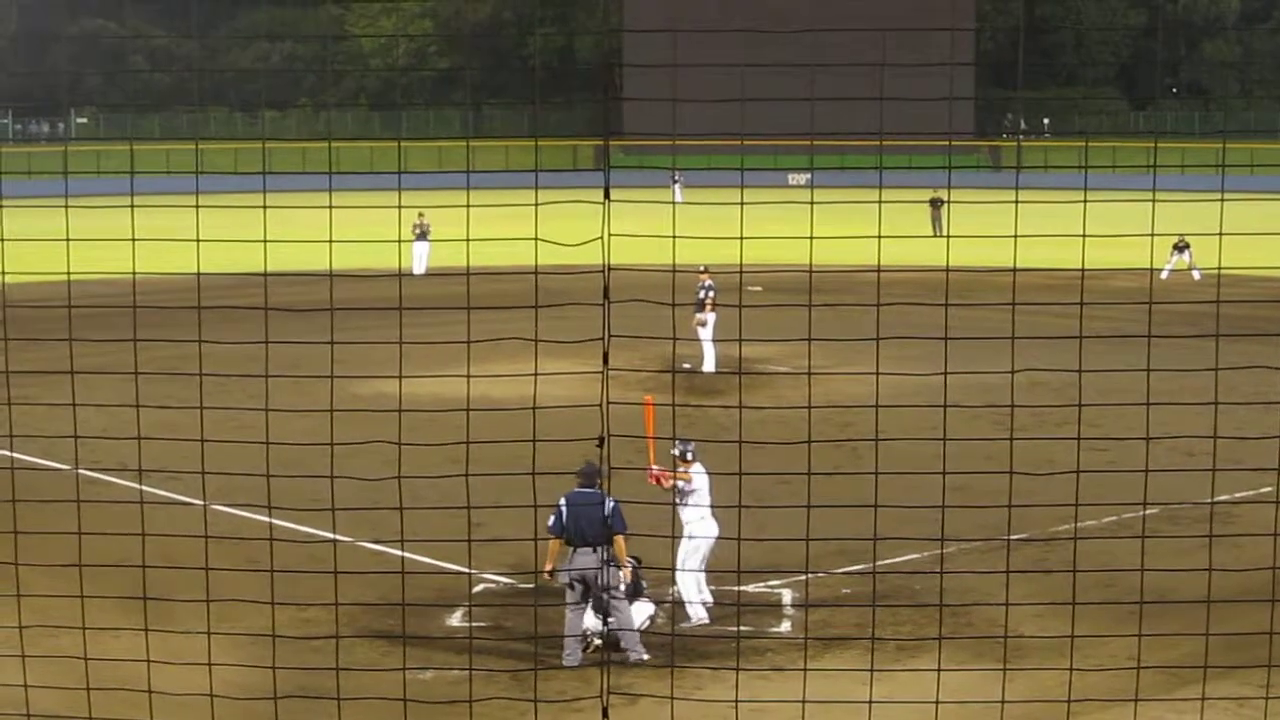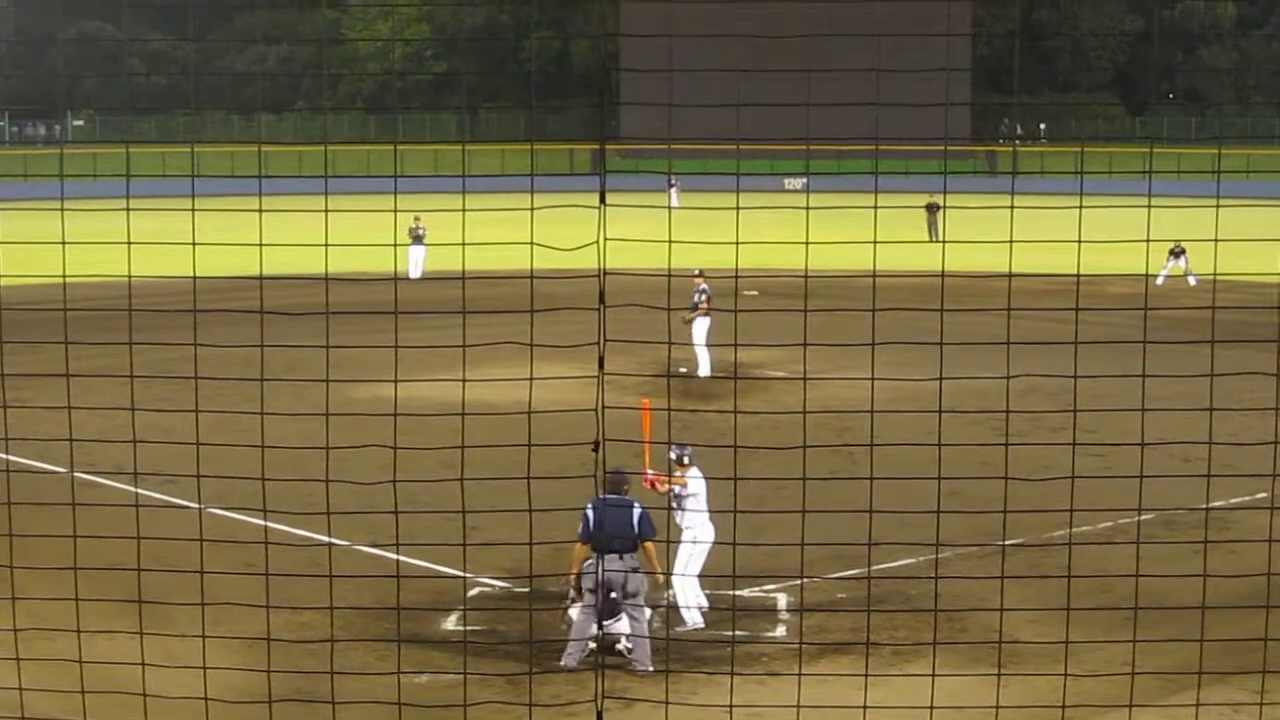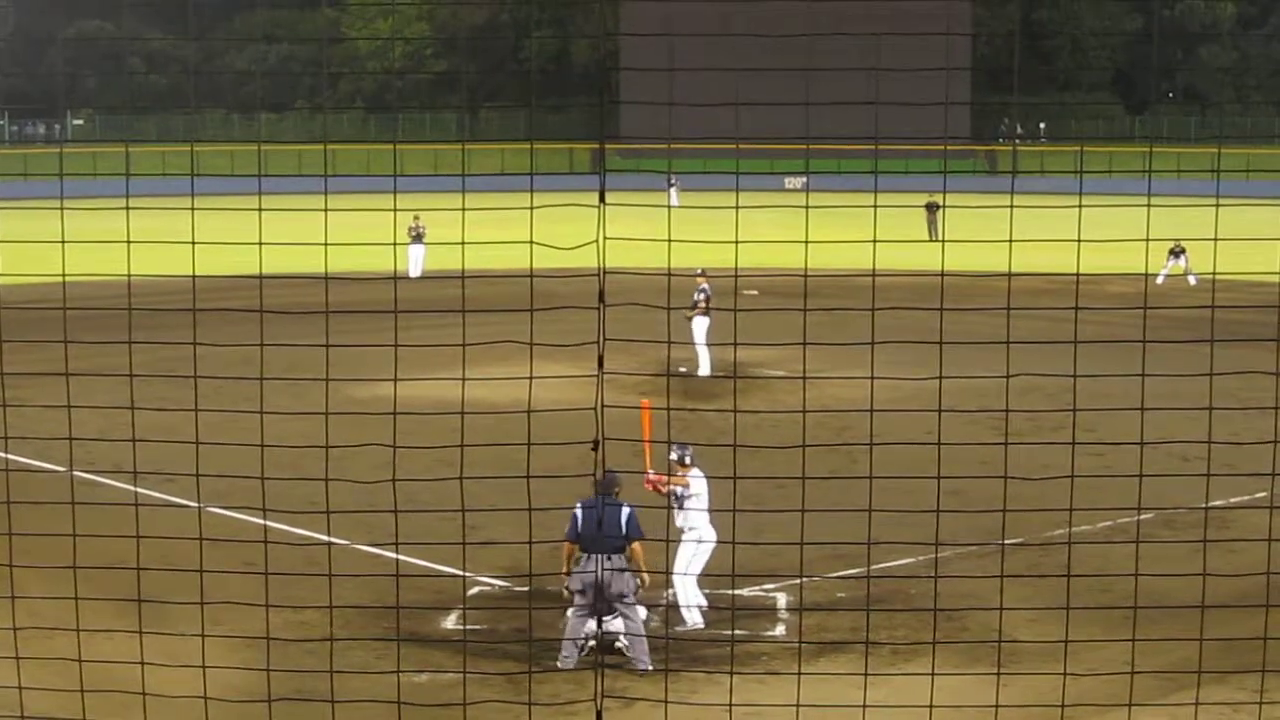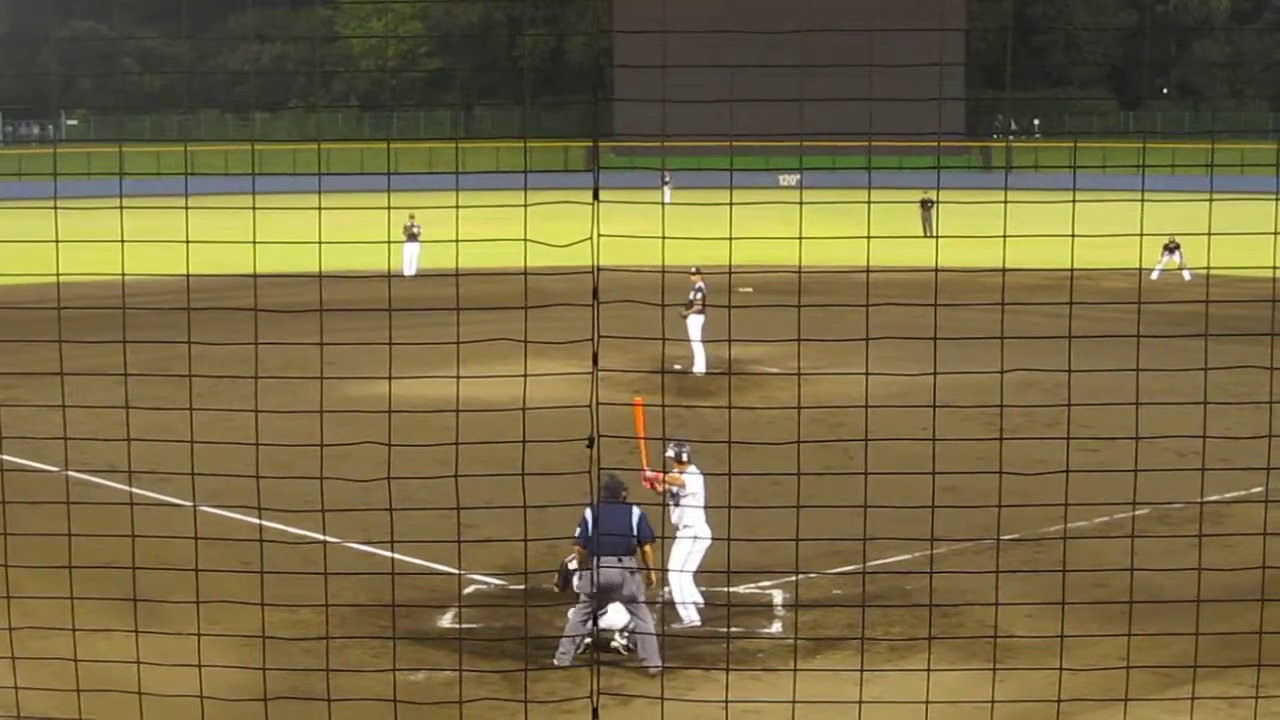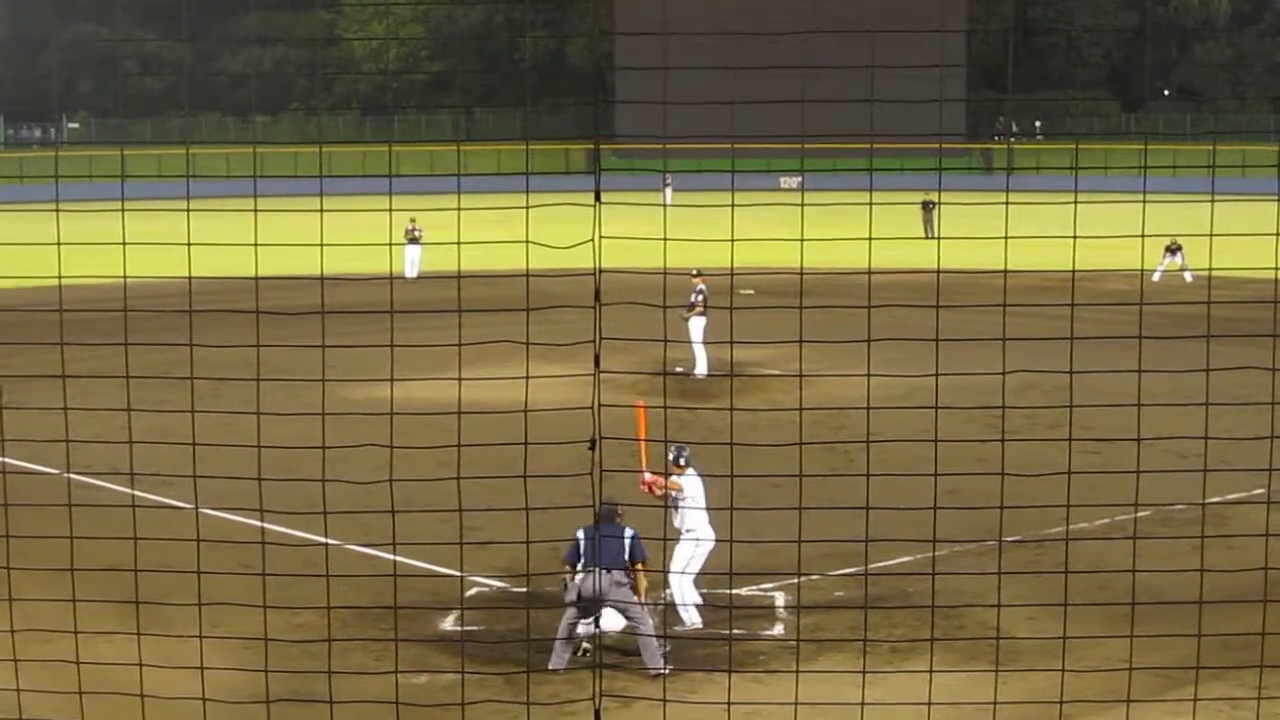
dt=0.5s
person 1, frame 1
left shoulder: (566, 501)
right shoulder: (608, 502)
left elbow: (555, 537)
right elbow: (618, 537)
left wrist: (549, 564)
right wrist: (625, 565)
left hip: (576, 560)
right hip: (602, 560)
left knee: (574, 609)
right knee: (618, 607)
left ankle: (570, 657)
right ankle: (635, 651)
person 1, frame 2
left shoulder: (592, 508)
right shoulder: (635, 509)
left elbow: (582, 543)
right elbow: (647, 543)
left wrist: (575, 569)
right wrist: (657, 569)
left hip: (598, 566)
right hip: (627, 567)
left knee: (587, 613)
right knee: (637, 616)
left ankle: (570, 658)
right ankle: (643, 663)
person 1, frame 3
left shoulder: (581, 508)
right shoulder: (624, 510)
left elbow: (569, 542)
right elbow: (634, 545)
left wrist: (566, 567)
right wrist: (642, 571)
left hip: (587, 567)
right hip: (616, 567)
left knee: (578, 614)
right knee: (630, 615)
left ankle: (566, 660)
right ankle: (642, 662)
person 1, frame 4
left shoulder: (590, 512)
right shoulder: (634, 512)
left elbow: (579, 548)
right elbow: (646, 547)
left wrist: (583, 569)
right wrist: (650, 571)
left hip: (597, 568)
right hip: (625, 570)
left knee: (580, 614)
right knee: (641, 616)
left ankle: (563, 658)
right ankle: (652, 662)
person 1, frame 5
left shoulder: (583, 533)
right shoulder: (628, 533)
left elbow: (569, 567)
right elbow: (639, 567)
left wrist: (571, 592)
right wrist: (641, 597)
left hip: (586, 582)
right hip: (616, 582)
left knee: (569, 621)
right knee: (642, 621)
left ankle: (557, 663)
right ankle: (658, 665)
person 2, frame 1
left shoulder: (698, 473)
right shoulder: (683, 471)
left elbow: (685, 478)
right elbow: (669, 485)
left wrist: (662, 472)
right wrist: (657, 477)
left hip: (697, 528)
right hip: (703, 526)
left knee: (683, 572)
right knee: (695, 568)
left ankle: (698, 615)
right ankle: (704, 598)
person 2, frame 2
left shoulder: (695, 477)
right shoulder: (680, 475)
left elbow: (680, 482)
right elbow: (664, 489)
left wrist: (656, 476)
right wrist: (652, 482)
left hip: (698, 532)
right hip: (693, 532)
left knee: (680, 576)
right knee: (687, 572)
left ankle: (694, 620)
right ankle: (699, 603)
person 2, frame 3
left shoulder: (697, 478)
right shoulder: (679, 477)
left elbow: (682, 483)
right elbow: (667, 492)
left wrist: (659, 478)
right wrist: (655, 484)
left hip: (700, 534)
right hip: (690, 534)
left knee: (681, 576)
right knee: (683, 574)
left ankle: (694, 620)
right ankle: (699, 603)
person 2, frame 4
left shoulder: (695, 476)
right shoulder: (676, 474)
left elbow: (679, 482)
right elbow: (664, 490)
left wrist: (656, 476)
right wrist: (653, 482)
left hip: (695, 532)
right hip: (685, 532)
left knee: (677, 573)
right knee: (678, 571)
left ankle: (691, 618)
right ankle: (695, 600)
person 2, frame 5
left shoulder: (692, 480)
right shoulder: (676, 477)
left elbow: (676, 487)
right elbow: (664, 494)
left wrist: (655, 480)
right wrist: (651, 487)
left hip: (698, 536)
right hip: (689, 535)
left knee: (677, 576)
right knee: (678, 572)
left ankle: (692, 620)
right ankle: (693, 600)
